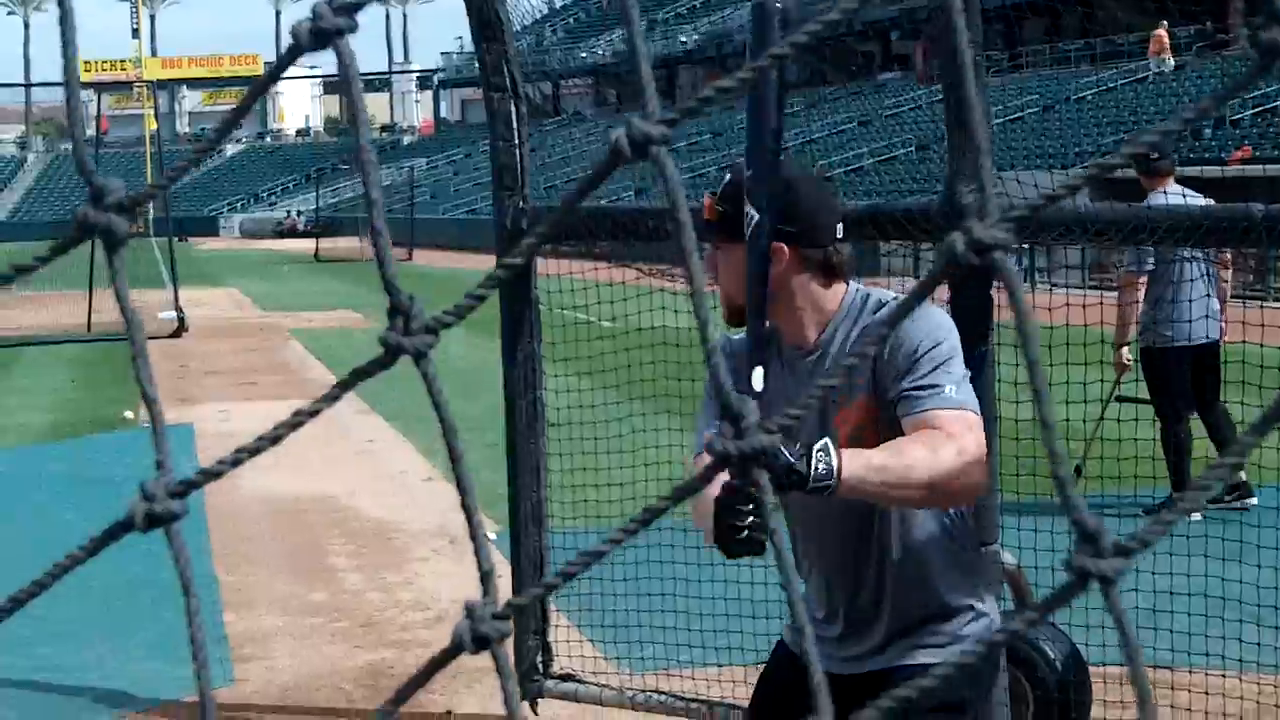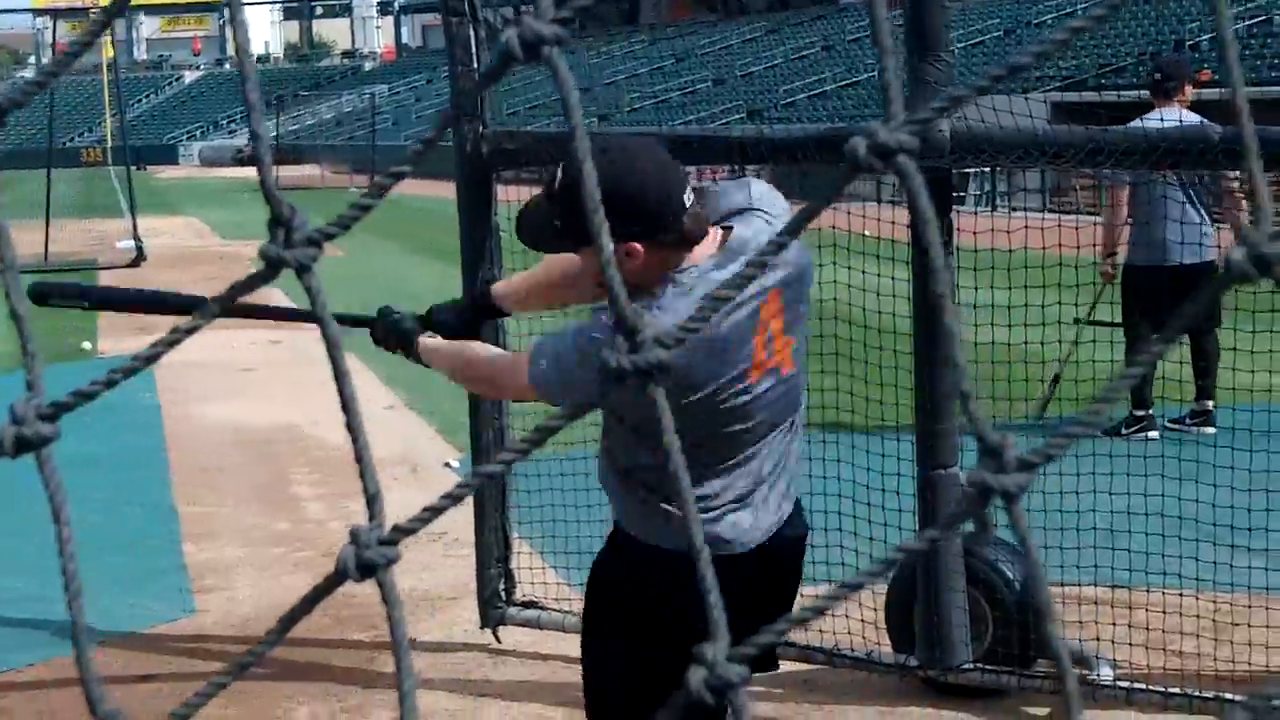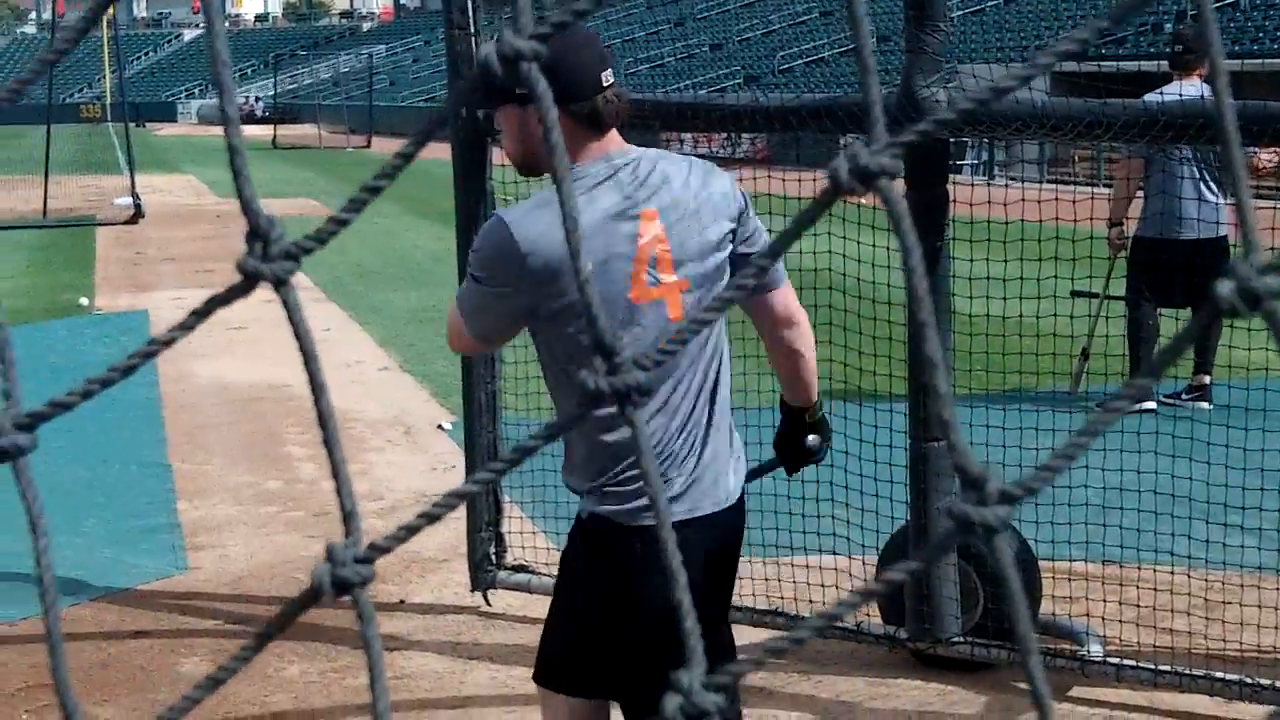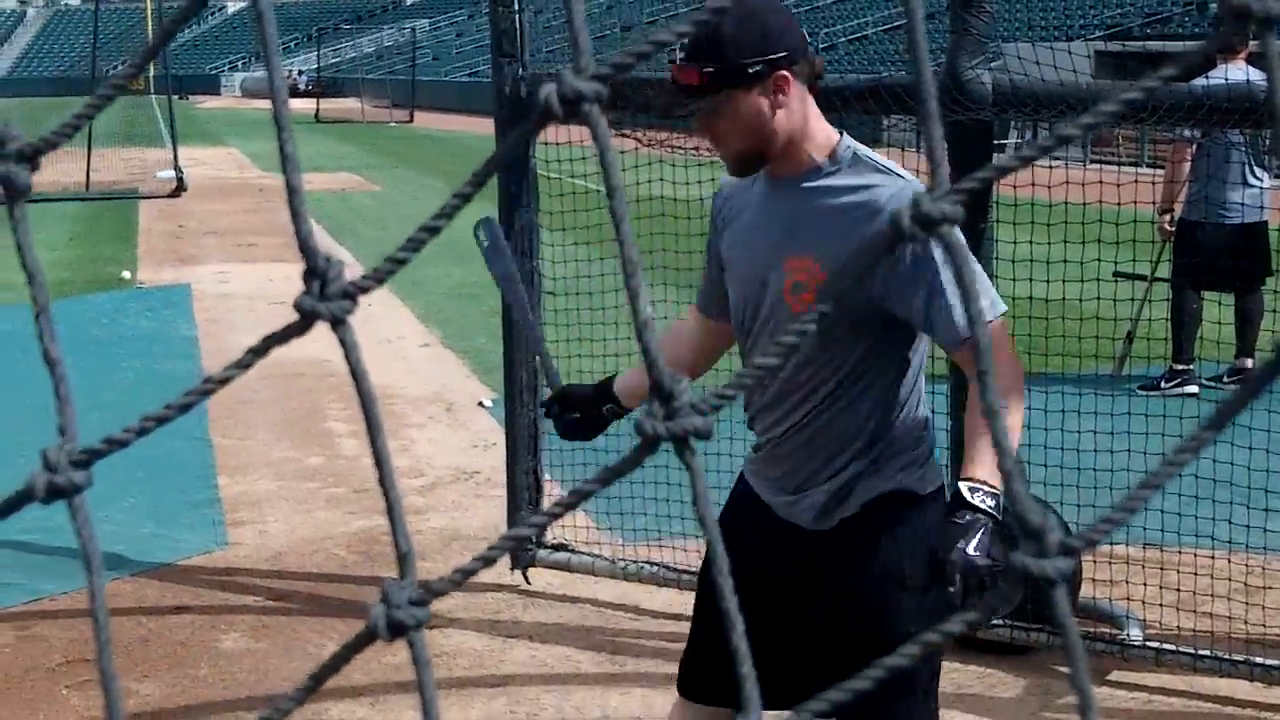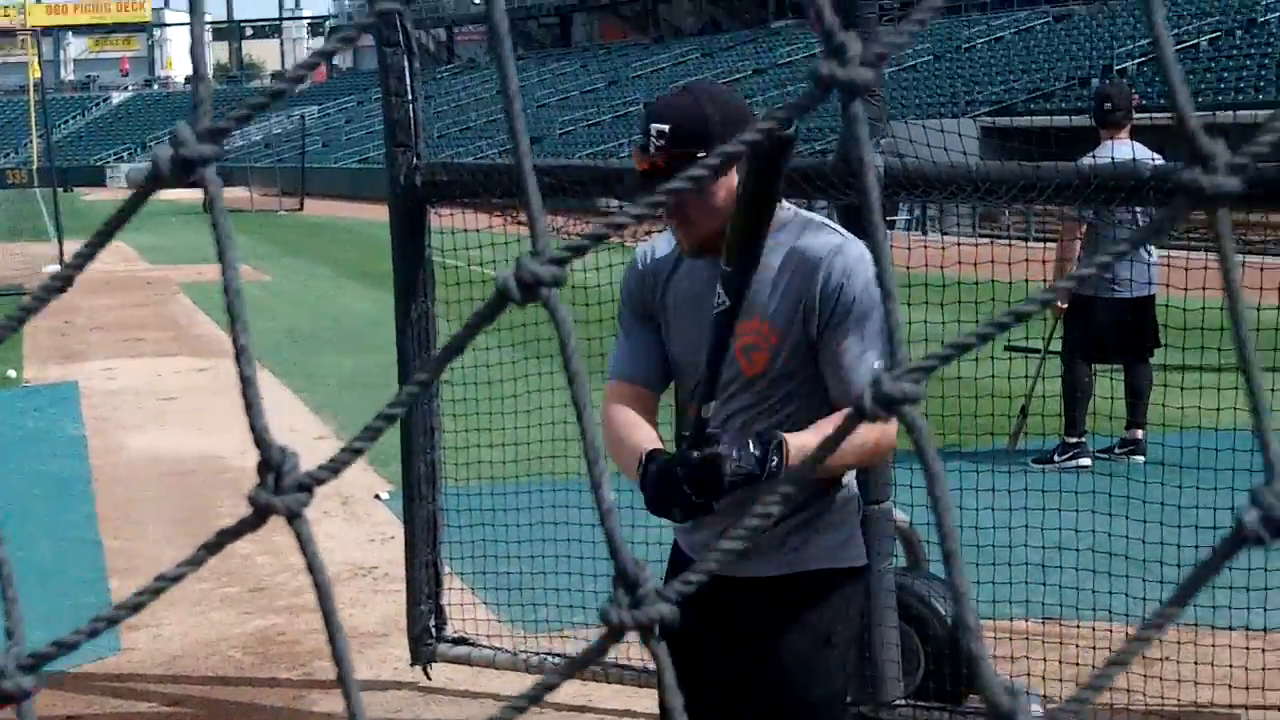
dt=0.7s
person 1, frame 1
left shoulder: (906, 333)
right shoulder: (737, 362)
left elbow: (963, 467)
right elbow: (712, 490)
left wrist: (809, 465)
right wrist: (726, 514)
left hip: (933, 654)
right hip: (818, 648)
person 1, frame 2
left shoulder: (621, 347)
right shoulder: (762, 210)
left elbow: (517, 377)
right elbow: (603, 264)
left wrist: (419, 343)
right wrist: (484, 302)
left hip: (670, 563)
person 1, frame 3
left shoulder: (519, 234)
right shoulder: (708, 184)
left elbow: (466, 337)
right elbow: (783, 314)
right wrist: (804, 413)
left hip: (645, 517)
right hip: (700, 498)
person 1, frame 4
left shoulder: (889, 206)
right shoulder: (739, 194)
left elbow: (995, 358)
left wrist: (977, 503)
right wrist: (615, 396)
left hip: (881, 515)
right hip: (768, 499)
person 1, frame 5
left shoulder: (833, 264)
right shoulder: (652, 267)
left elbow: (879, 425)
right elbow: (623, 405)
left wrist: (766, 455)
right wrist: (653, 465)
left hip: (808, 579)
right hip: (697, 565)
person 2, frame 1
right shoulder: (1206, 205)
left elbow: (1134, 284)
right elbow: (1224, 266)
left wrist: (1122, 341)
left hip: (1166, 334)
right hip: (1207, 328)
left knee: (1173, 416)
right knee: (1211, 406)
left ankle: (1182, 498)
right ankle: (1238, 483)
person 2, frame 2
left shoulder: (1133, 133)
left elbow: (1118, 199)
right elbow: (1233, 194)
left wrist: (1110, 252)
left hip: (1149, 253)
right hip: (1200, 250)
left knee: (1140, 332)
right knee: (1203, 329)
left ankle: (1141, 415)
right ankle: (1204, 409)
person 2, frame 3
left shoulder: (1150, 104)
left elbow: (1130, 170)
left wrist: (1116, 222)
left hip: (1162, 226)
right hip: (1212, 224)
left knee: (1143, 303)
right knee: (1208, 304)
right ankle: (1201, 384)
person 2, frame 4
left shoulder: (1200, 88)
right shoulder: (1267, 86)
left elbow: (1182, 154)
right elbow: (1271, 144)
left wrist: (1165, 207)
left hip: (1206, 209)
right hip: (1253, 207)
left knee: (1186, 285)
right knee: (1249, 287)
left ankle: (1182, 370)
right ankle: (1243, 366)
person 2, frame 5
left shoulder: (1089, 166)
right shoulder: (1155, 163)
left elbow: (1073, 232)
left wrist: (1057, 283)
left hip: (1096, 285)
right hip: (1142, 281)
left knee: (1077, 359)
right knee: (1137, 359)
left ankle: (1074, 443)
right ankle: (1134, 438)
